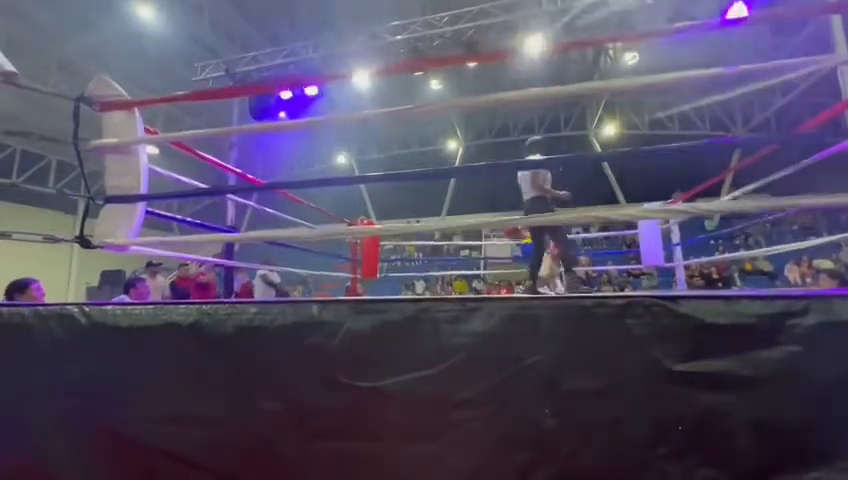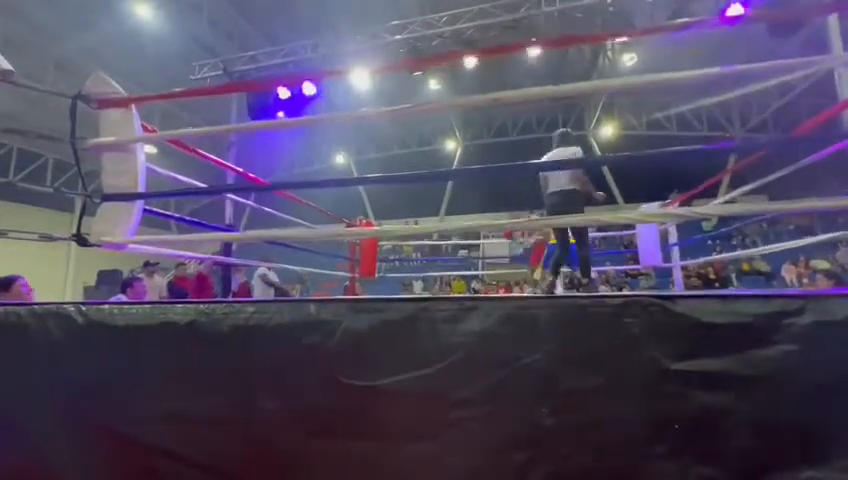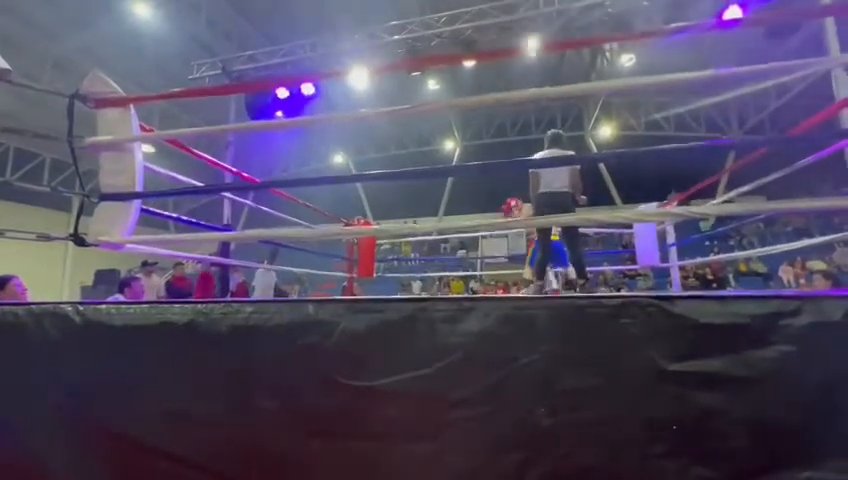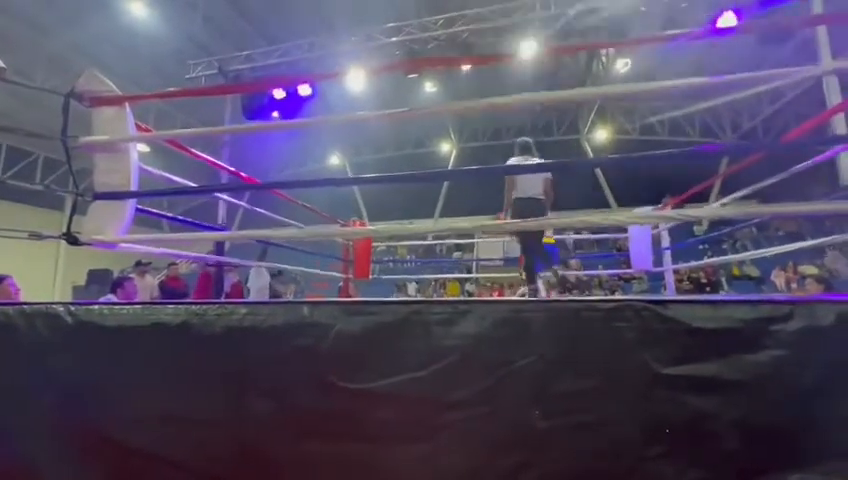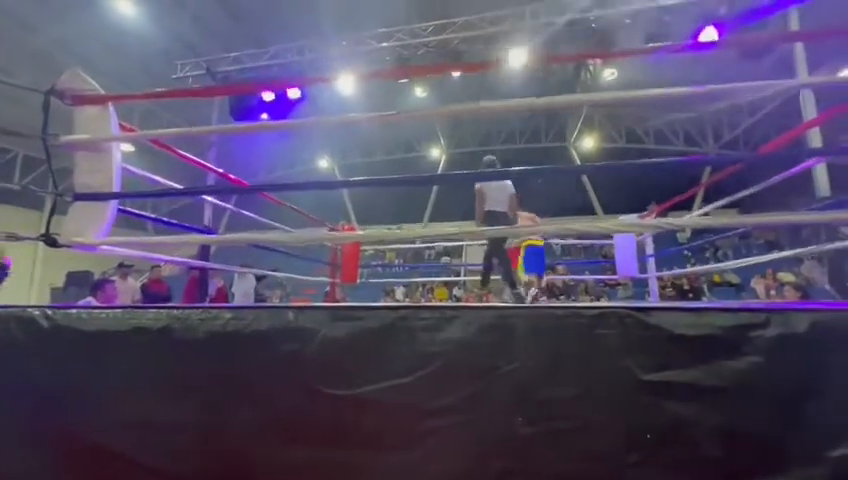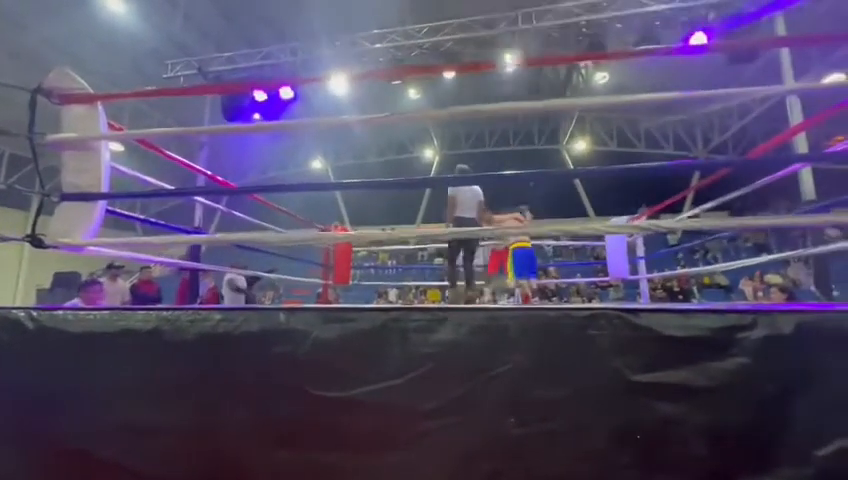
dt=0.4s
person 1, frame 1
right shoulder: (537, 159)
right elbow: (536, 184)
right wrist: (557, 194)
left hip: (529, 208)
right hip: (540, 206)
left knee: (538, 249)
right knee: (561, 241)
left ankle: (531, 286)
right ankle: (571, 280)
person 1, frame 2
left shoulder: (546, 157)
right shoulder: (576, 151)
left elbow: (544, 186)
right elbow: (578, 176)
right wrist: (594, 193)
left hip: (552, 202)
right hip: (571, 199)
left knee: (563, 246)
right knee: (582, 243)
left ankle: (551, 281)
right ankle: (586, 282)
person 1, frame 3
left shoulder: (538, 157)
right shoulder: (571, 155)
left elbow: (533, 186)
right elbow: (575, 182)
left wrist: (535, 207)
right wrist: (579, 198)
left hip: (543, 201)
right hip: (564, 201)
left knee: (544, 247)
right knee: (574, 245)
left ankle: (538, 285)
right ankle: (583, 283)
person 1, frame 4
left shoulder: (513, 162)
right shoulder: (542, 164)
left elbow: (509, 189)
right elbow: (549, 191)
left wrist: (506, 211)
right wrist: (546, 209)
left hip: (520, 206)
right hip: (539, 206)
left knee: (527, 248)
right knee: (537, 246)
left ankle: (533, 287)
person 1, frame 5
right shoulder: (507, 181)
left elbow: (479, 202)
right elbow: (514, 205)
left wrist: (478, 222)
right wrist: (514, 223)
left hip: (491, 218)
right hip: (505, 220)
left knee: (502, 258)
right knee: (488, 256)
left ankle: (516, 292)
right ankle: (483, 290)
person 1, frame 6
left shoulder: (453, 185)
right shoulder: (477, 188)
left elbow: (451, 207)
right elbow: (482, 211)
left wrist: (447, 224)
right wrist: (479, 226)
left hip: (459, 224)
right hip: (474, 225)
left knee: (451, 261)
right knee: (468, 262)
left ankle: (453, 291)
right ankle: (470, 291)
